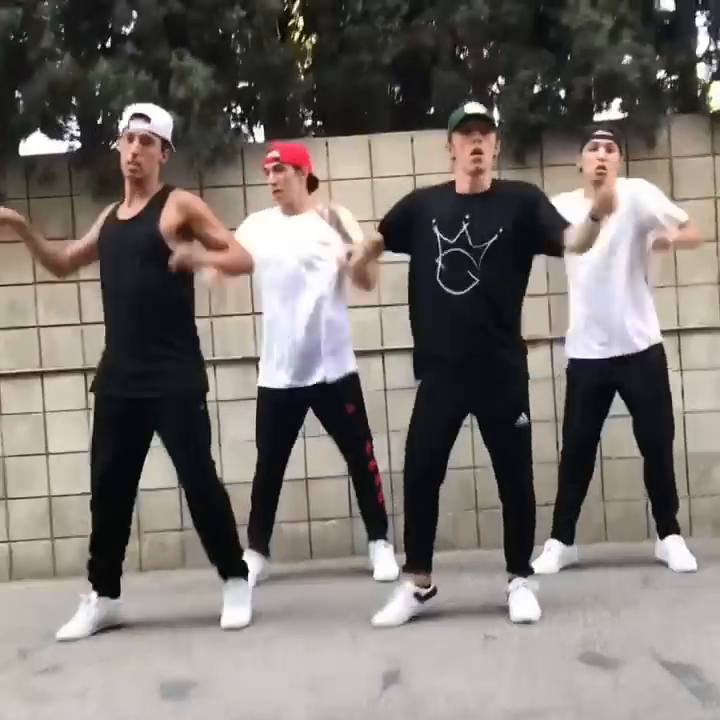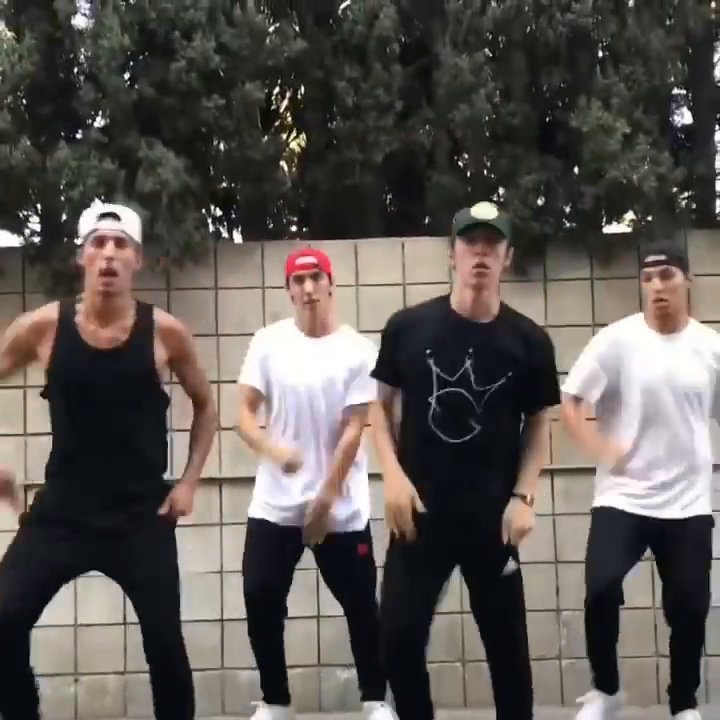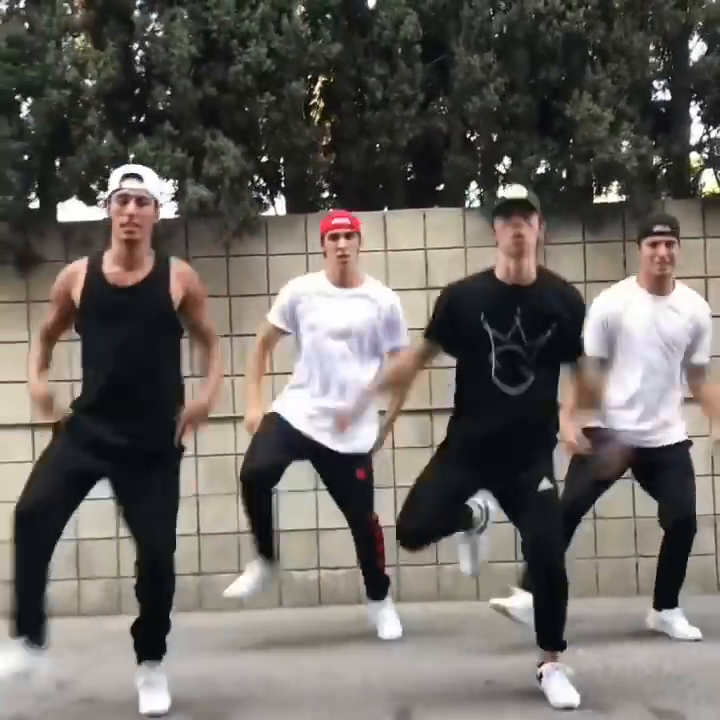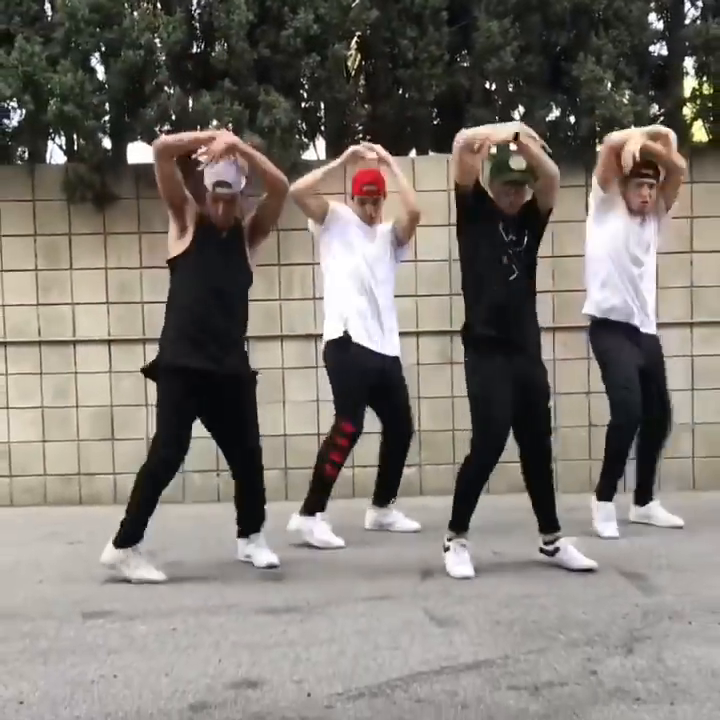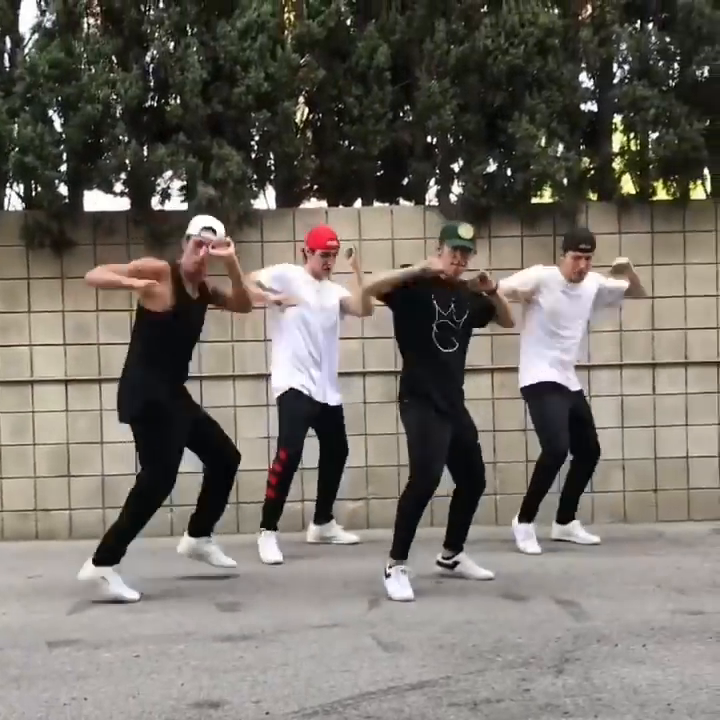
dt=1s
person 1, frame 1
left shoulder: (179, 204)
right shoulder: (108, 219)
left elbow: (239, 255)
right elbow: (63, 264)
left wrist: (205, 255)
left hip: (174, 373)
right hip: (119, 375)
left knee: (198, 478)
right knee: (109, 485)
left ankle: (236, 580)
right ankle: (103, 595)
person 1, frame 2
left shoulder: (163, 332)
left elbow: (206, 403)
left wrist: (189, 480)
left hip: (141, 509)
right hip: (61, 508)
left knee: (163, 633)
person 1, frame 3
left shoulder: (179, 277)
right shoulder: (77, 275)
left elbow: (211, 339)
right elbow: (49, 329)
left wrist: (208, 387)
left hip: (152, 442)
right hip: (86, 430)
left knee: (157, 554)
left ankle: (151, 665)
person 1, frame 4
left shoulder: (250, 233)
right shoulder: (185, 219)
left elbow: (279, 189)
right elbow: (161, 152)
left wrist: (239, 146)
left hip: (228, 366)
right hip: (180, 362)
left knee: (247, 458)
right knee: (168, 453)
left ankle: (251, 534)
right ankle: (125, 547)
person 1, frame 5
left shoulder: (207, 287)
right shoulder: (160, 272)
left elbow: (245, 305)
right elbow: (95, 276)
left wrist: (232, 263)
right wrist: (135, 283)
left hip: (172, 395)
right hip: (145, 394)
left knee: (226, 459)
right knee: (158, 478)
left ankle: (198, 538)
right ankle: (101, 565)
person 2, frame 1
left shoulder: (520, 201)
right shoulder: (421, 203)
left elbow: (570, 241)
right elbow: (377, 242)
left wrist: (596, 216)
right wrist: (354, 258)
left hip: (500, 367)
right hip: (439, 366)
left knee: (514, 476)
right knee: (421, 473)
left ankle: (519, 579)
right ankle: (418, 581)
person 2, frame 2
left shoulder: (528, 339)
right shoulder: (410, 327)
left elbow: (541, 424)
right elbow: (380, 407)
left wrist: (522, 496)
right wrist: (393, 474)
left hip: (492, 513)
right hip: (423, 513)
left knee: (504, 644)
right knee: (398, 638)
person 2, frame 3
left shoulder: (563, 298)
right shoulder: (461, 295)
left elbow: (578, 370)
right elbow: (422, 355)
right wrist: (364, 400)
left hip: (527, 453)
right hip: (467, 443)
left knee: (548, 559)
right knee: (412, 534)
left ankle: (551, 663)
right ankle: (463, 517)
person 2, frame 4
left shoulder: (533, 216)
right shoulder: (475, 210)
left elbow: (549, 178)
right elbow: (464, 145)
left wrist: (525, 143)
right wrist: (507, 131)
left hip: (525, 351)
right hip: (485, 351)
left knee: (538, 450)
right knee: (487, 448)
left ankle: (552, 538)
right ankle: (456, 539)
person 2, frame 5
left shoulder: (467, 294)
right shoulder: (417, 279)
left elbow: (508, 321)
right elbow: (372, 287)
left wrist: (489, 291)
right wrist: (420, 270)
left hip: (452, 401)
right hip: (419, 400)
left knee: (472, 481)
right knee: (426, 477)
left ankle: (451, 555)
right ankle: (396, 566)
person 3, frame 1
left shoulder: (637, 193)
right shoulder: (562, 208)
left elbow: (692, 235)
left wrist: (670, 236)
left hip: (639, 343)
right hip: (585, 350)
left knee: (656, 440)
right knee: (577, 445)
left ankle: (669, 535)
right ankle: (562, 540)
person 3, frame 2
left shoulder: (711, 347)
right shoulder: (615, 340)
right elbow: (569, 403)
right wrist: (598, 445)
left hip: (689, 502)
right hip: (622, 499)
left knee: (689, 610)
right knee: (601, 593)
person 3, frame 3
right shoulder: (611, 302)
right elbow: (587, 367)
left hip: (666, 436)
right hip: (608, 428)
left knee: (682, 520)
right knee: (569, 507)
left ankle: (666, 609)
right ankle: (530, 593)
person 3, frame 4
left shoulder: (655, 215)
right shoulder: (606, 204)
left elbow: (678, 172)
right elbow: (610, 145)
left wrist: (658, 146)
left hip: (645, 330)
right hip: (610, 325)
left knee: (657, 416)
right knee: (627, 411)
left ankle: (644, 502)
right ankle: (604, 501)
person 3, frame 5
left shoulder: (594, 285)
right shoulder: (540, 278)
left elbow: (636, 291)
right elbow: (499, 290)
left wrist: (628, 271)
right wrist: (519, 293)
left hip: (569, 383)
right hip: (539, 382)
left knee: (589, 451)
right knee: (557, 450)
left ankle: (566, 522)
right ankle: (524, 521)
person 4, frame 1
left shoulder: (335, 221)
right shoulder: (258, 224)
left elbow: (368, 280)
right elbow: (228, 260)
left wrist: (345, 236)
right wrist: (193, 256)
left hip: (333, 365)
right hip: (277, 371)
left knee: (359, 457)
right knee: (269, 466)
left ankle: (380, 542)
right ankle: (257, 550)
person 4, frame 2
left shoulder: (358, 350)
right shoulder: (267, 344)
left elbow: (354, 431)
right elbow: (245, 412)
left wrist: (326, 498)
right wrist: (271, 447)
left hip: (340, 504)
right hip: (275, 503)
left knee: (361, 606)
right knee: (260, 599)
person 4, frame 3
left shoulder: (384, 302)
right shoulder: (301, 292)
right elbow: (264, 345)
left wrist: (388, 421)
right wrist: (253, 401)
left hip: (350, 428)
right hip: (293, 415)
left knee: (360, 517)
right knee: (255, 475)
left ankle: (380, 599)
right ankle: (263, 559)
person 4, frame 4
left shoulder: (392, 234)
right shoulder: (335, 220)
left elbow: (414, 212)
right elbow: (298, 192)
left wrist: (389, 161)
right wrist: (342, 160)
left hip: (385, 344)
right hip: (347, 340)
left knee: (400, 426)
right knee: (348, 424)
left ankle: (383, 507)
right ankle: (311, 515)
person 4, frame 5
left shoulder: (335, 289)
right shoulder: (286, 276)
left elbow: (363, 308)
right elbow: (249, 283)
left wrist: (357, 268)
right wrist: (273, 297)
left hip: (326, 386)
right hip: (295, 382)
left knee: (335, 453)
right knee: (290, 453)
left ankle: (321, 523)
right ankle: (266, 531)
